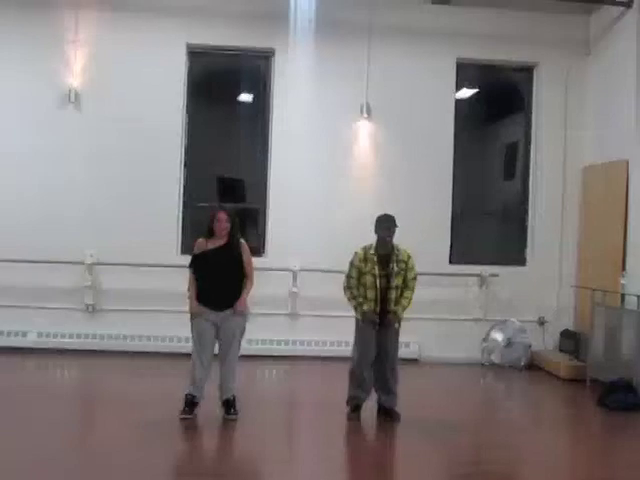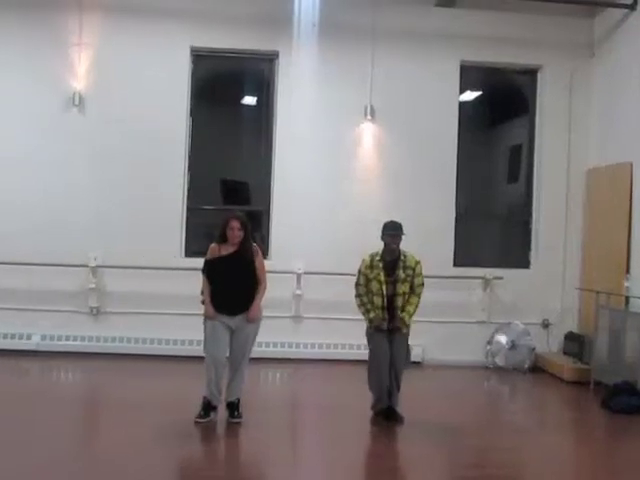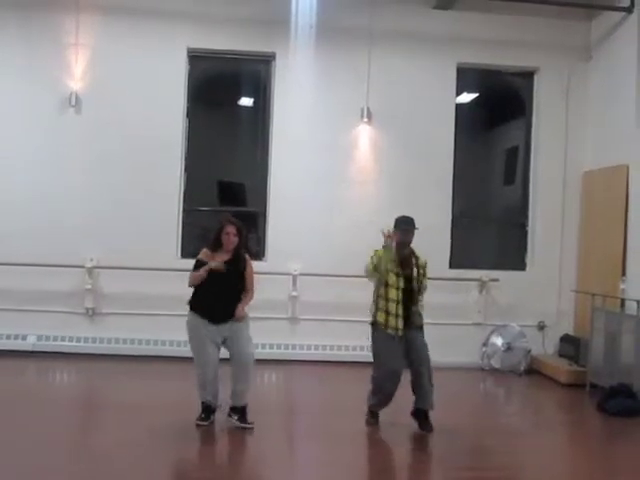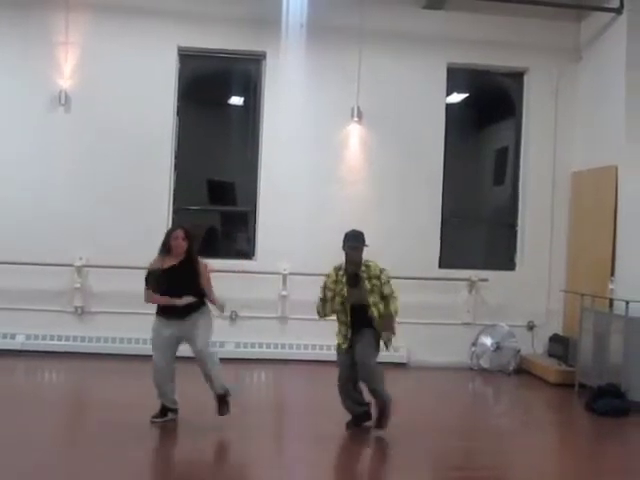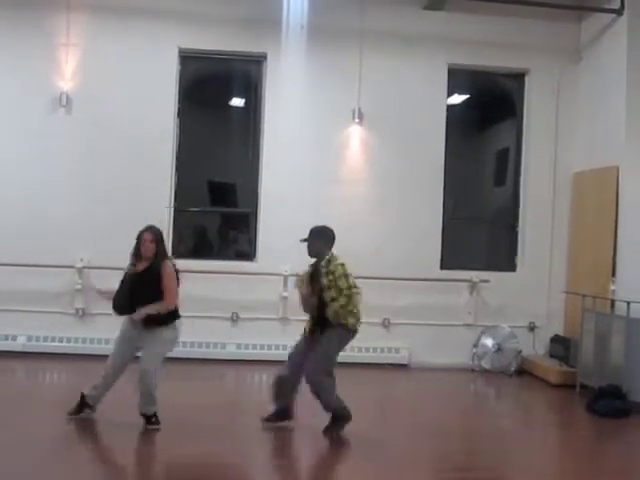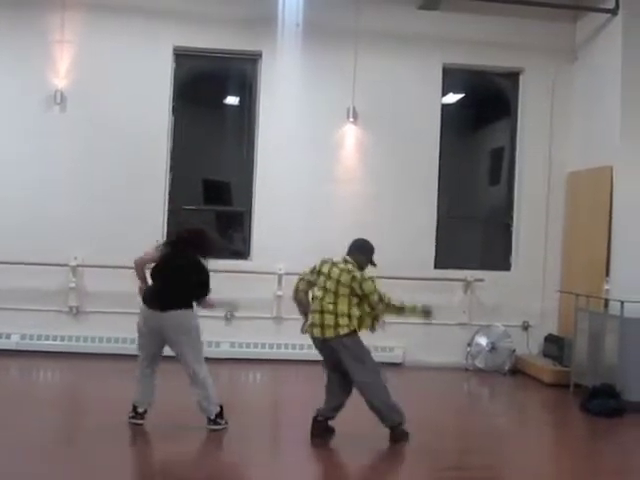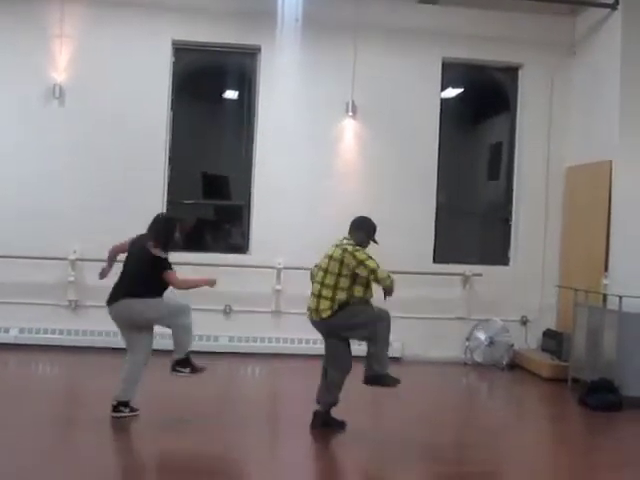
dt=0.7s
person 1, frame 1
left shoulder: (404, 257)
right shoulder: (361, 255)
left elbow: (409, 287)
right elbow: (350, 286)
left wrist: (397, 312)
right wrist: (362, 309)
left hip: (391, 318)
right hip: (367, 317)
left knee: (389, 361)
right knee: (362, 359)
left ankle: (386, 405)
right ankle: (355, 403)
person 1, frame 2
left shoulder: (412, 263)
right shoulder: (368, 263)
left elbow: (416, 293)
right elbow: (360, 293)
left wrist: (404, 318)
right wrist: (371, 317)
left hip: (399, 323)
right hip: (377, 322)
left knee: (397, 365)
right knee: (379, 364)
left ankle: (391, 406)
right ankle: (380, 407)
person 1, frame 3
left shoulder: (420, 262)
right shoulder: (383, 255)
right elbow: (372, 273)
left wrist: (417, 306)
right wrist: (388, 249)
left hip: (412, 322)
right hip: (386, 323)
left knee: (422, 364)
right knee: (388, 368)
left ankle: (422, 410)
right ankle: (374, 407)
person 1, frame 4
left shoulder: (376, 271)
right shoulder: (334, 276)
left elbow: (390, 297)
right elbow: (323, 310)
left wrist: (389, 319)
right wrist: (344, 301)
left hip: (370, 329)
right hip: (347, 334)
left knee: (365, 361)
right knee: (346, 378)
left ankle: (382, 403)
right ankle: (360, 412)
person 1, frame 5
left shoulder: (337, 267)
right shoulder: (314, 267)
left elbow: (353, 297)
right elbow: (308, 296)
left wrist: (333, 314)
right wrist: (308, 302)
left hip: (340, 327)
right hip: (320, 325)
left knee: (315, 370)
right knee: (294, 362)
left ankle: (339, 413)
right ankle: (283, 407)
person 1, frame 6
left shoulder: (324, 265)
right shoulder: (358, 277)
left elbow: (300, 288)
right elbow: (383, 304)
left wrist: (308, 315)
right wrist: (415, 310)
left hip: (317, 333)
right hip: (341, 334)
left knee: (339, 377)
right knee: (367, 377)
left ankle: (322, 420)
right ankle: (395, 425)
person 1, frame 7
left shoulder: (337, 250)
right shoulder: (352, 252)
left elbow: (315, 273)
right elbow: (382, 276)
right wrist: (388, 286)
left hip: (322, 314)
right hip: (331, 315)
left knee: (337, 362)
right knee: (380, 319)
left ankle: (323, 412)
right ankle: (375, 370)
person 2, frame 1
left shoulder: (240, 245)
right shoulder: (201, 245)
left elbow: (249, 277)
right elbow: (193, 275)
left wrist: (243, 298)
right wrist: (192, 300)
left hip: (232, 310)
right hip: (204, 309)
left knee: (229, 356)
right knee: (201, 354)
left ankle: (229, 399)
right ankle: (192, 398)
person 2, frame 2
left shoulder: (253, 251)
right shoulder: (214, 250)
left elbow: (262, 282)
right elbow: (206, 279)
left wrist: (256, 306)
right wrist: (207, 304)
left hip: (246, 314)
right hip: (218, 314)
left knee: (239, 360)
right knee: (214, 357)
left ankle: (233, 402)
right ankle: (211, 403)
person 2, frame 3
left shoulder: (243, 260)
right shoulder: (206, 256)
left elbow: (249, 290)
right elbow: (192, 282)
left wrist: (243, 306)
right wrist: (208, 267)
left hip: (233, 321)
right hip: (202, 320)
left knee: (245, 359)
right knee: (206, 366)
left ankle: (238, 408)
right ankle: (208, 406)
person 2, frame 4
left shoulder: (197, 265)
right shoulder: (158, 264)
left elbow: (208, 292)
right elbow: (150, 296)
left wrist: (216, 301)
right wrist: (175, 301)
left hip: (196, 317)
right hip: (166, 320)
left knee: (203, 350)
right knee: (161, 365)
left ankle: (220, 393)
right ankle: (168, 407)
person 2, frame 5
left shoulder: (165, 266)
right shoulder: (135, 266)
left elbow: (172, 303)
right elbow: (125, 294)
left wrist: (144, 311)
right wrist: (113, 296)
left hip: (163, 329)
right hip: (137, 326)
left knee: (148, 369)
right knee: (114, 365)
left ankle: (149, 412)
right ankle: (88, 401)
person 2, frame 6
left shoulder: (166, 252)
right shoulder: (199, 269)
left elbow: (139, 262)
right elbow: (202, 302)
left wrist: (144, 285)
left hip: (150, 314)
right hip: (180, 317)
left knee: (147, 365)
right knee: (197, 368)
left ankle: (139, 410)
right ankle: (214, 415)
person 2, frame 7
left shoulder: (139, 242)
right shoulder: (157, 257)
left elbow: (114, 250)
right elbow: (177, 283)
left wrist: (108, 266)
right wrist: (205, 281)
left hip: (118, 306)
right hip: (132, 305)
left knee: (138, 353)
right knee: (183, 312)
left ankle: (122, 403)
right ankle: (181, 360)
